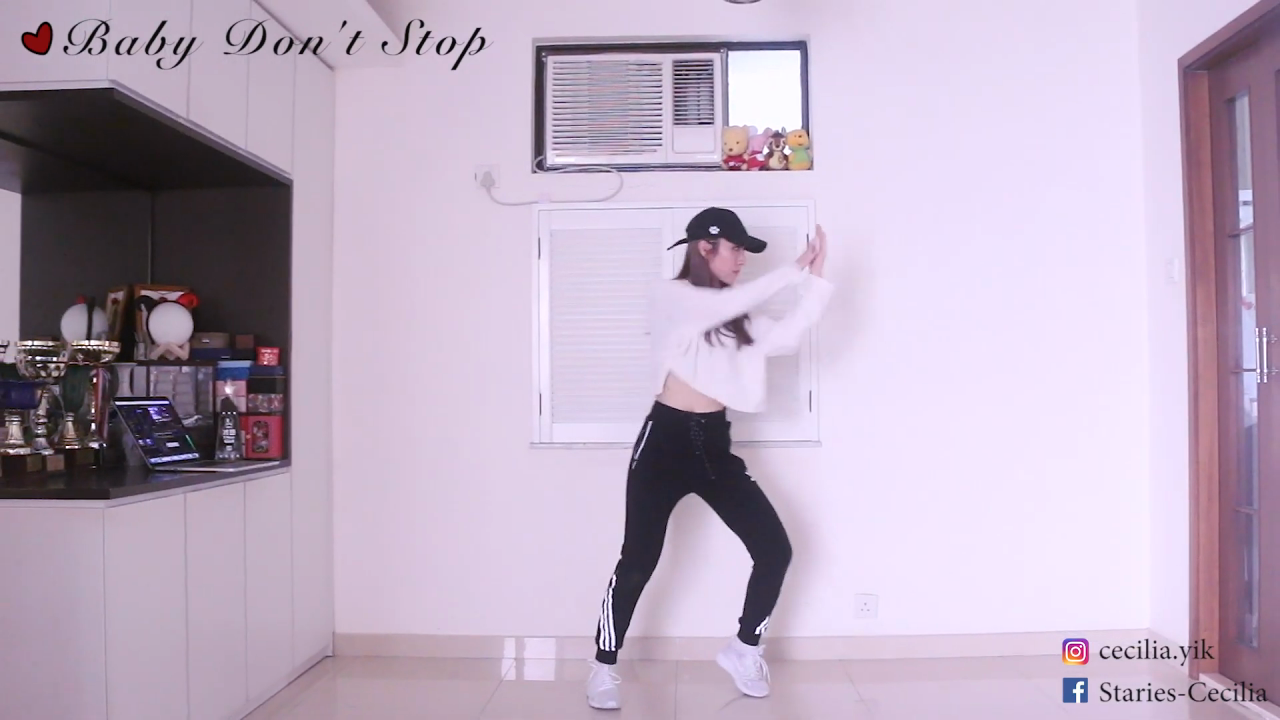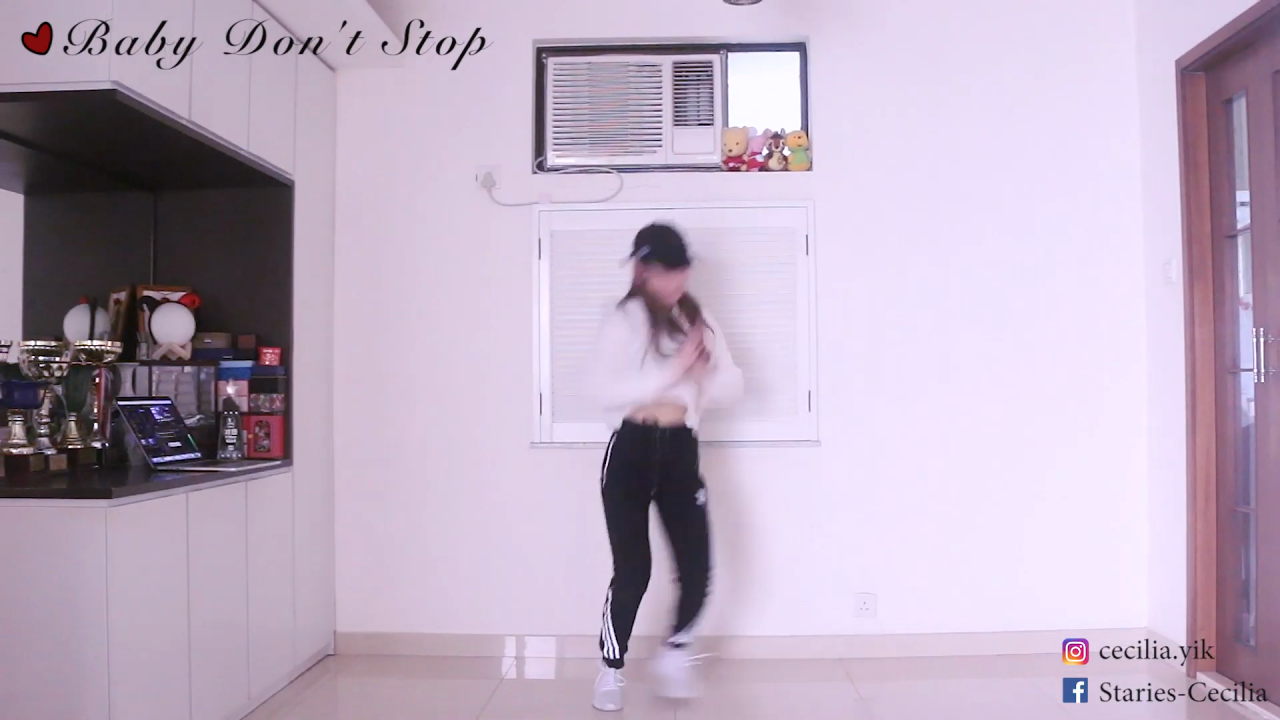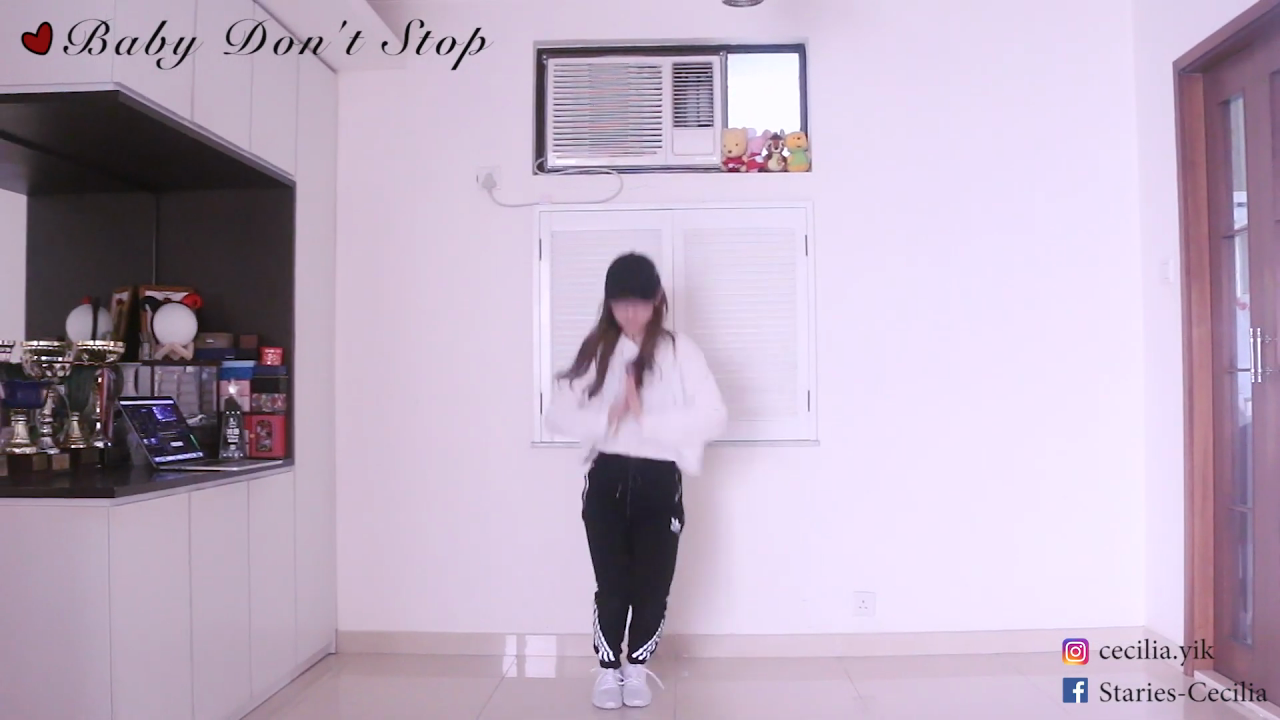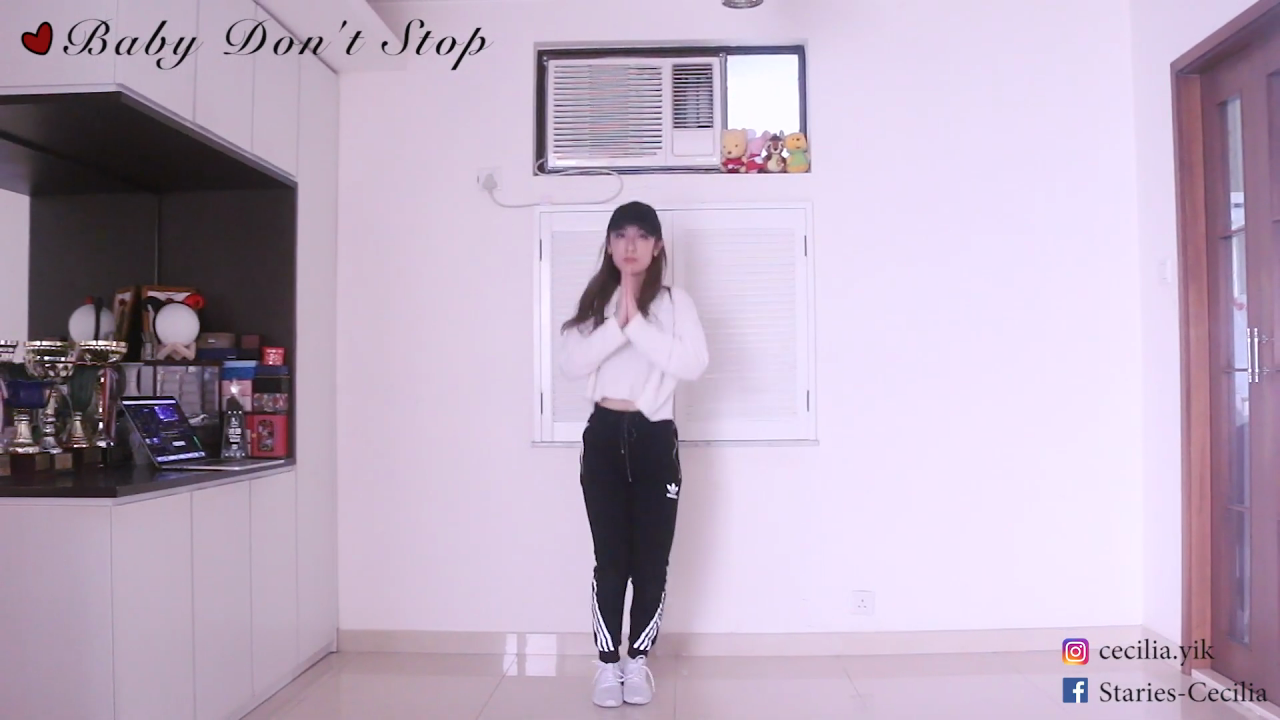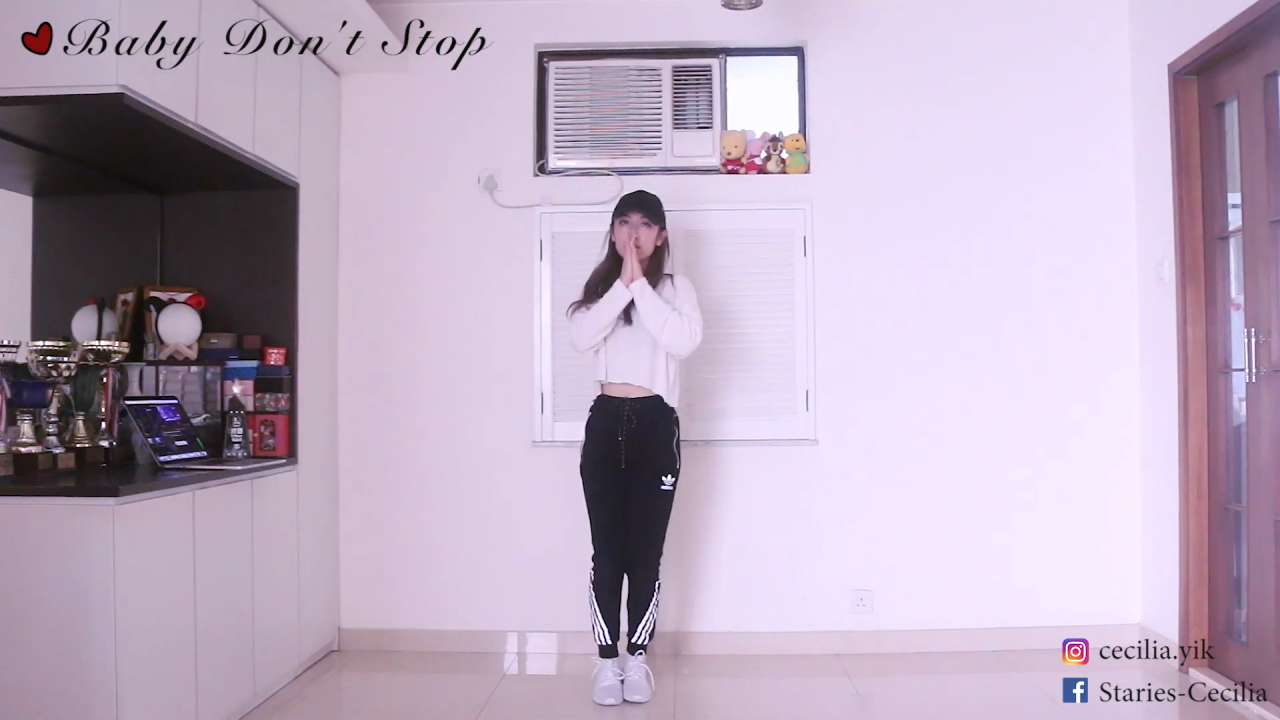
dt=0.3s
person 1, frame 1
left shoulder: (736, 310)
right shoulder: (670, 296)
left elbow: (784, 337)
right elbow: (716, 306)
left wrist: (816, 279)
right wrist: (790, 272)
left hip: (715, 443)
right hip: (665, 438)
left knee: (775, 549)
right knee: (638, 560)
left ankle: (744, 649)
right ankle: (604, 667)
person 1, frame 2
left shoulder: (696, 319)
right shoulder: (623, 319)
left elbow: (728, 386)
right elbow: (609, 388)
left wrist: (703, 370)
right wrist: (672, 370)
left hip: (680, 452)
right hip: (631, 452)
left knee: (697, 571)
right knee: (631, 572)
left ankle: (674, 653)
right ankle: (610, 670)
person 1, frame 3
left shoulder: (682, 352)
right shoulder: (595, 352)
left elbow: (713, 419)
right elbow: (559, 416)
left wrist: (649, 417)
right wrist: (607, 419)
left hip: (658, 485)
right hip: (606, 481)
left knee: (652, 595)
right knee: (613, 591)
left ankle: (637, 665)
right ankle: (609, 668)
person 1, frame 4
left shoulder: (674, 301)
right shoulder: (593, 301)
left elbow: (693, 365)
right elbow: (572, 364)
left wrist: (636, 320)
right wrist: (618, 322)
left hip: (655, 438)
right hip: (604, 437)
left knee: (651, 564)
right knee: (611, 561)
left ankle: (638, 661)
right ankle: (608, 664)
person 1, frame 5
left shoulder: (675, 287)
right shoulder: (599, 286)
left elbow: (683, 341)
right elbow: (582, 338)
left wrist: (639, 284)
right wrist: (622, 285)
left hip: (655, 424)
right hip: (606, 423)
left knee: (644, 555)
right knee: (607, 553)
left ankle: (636, 658)
right ankle: (607, 661)
